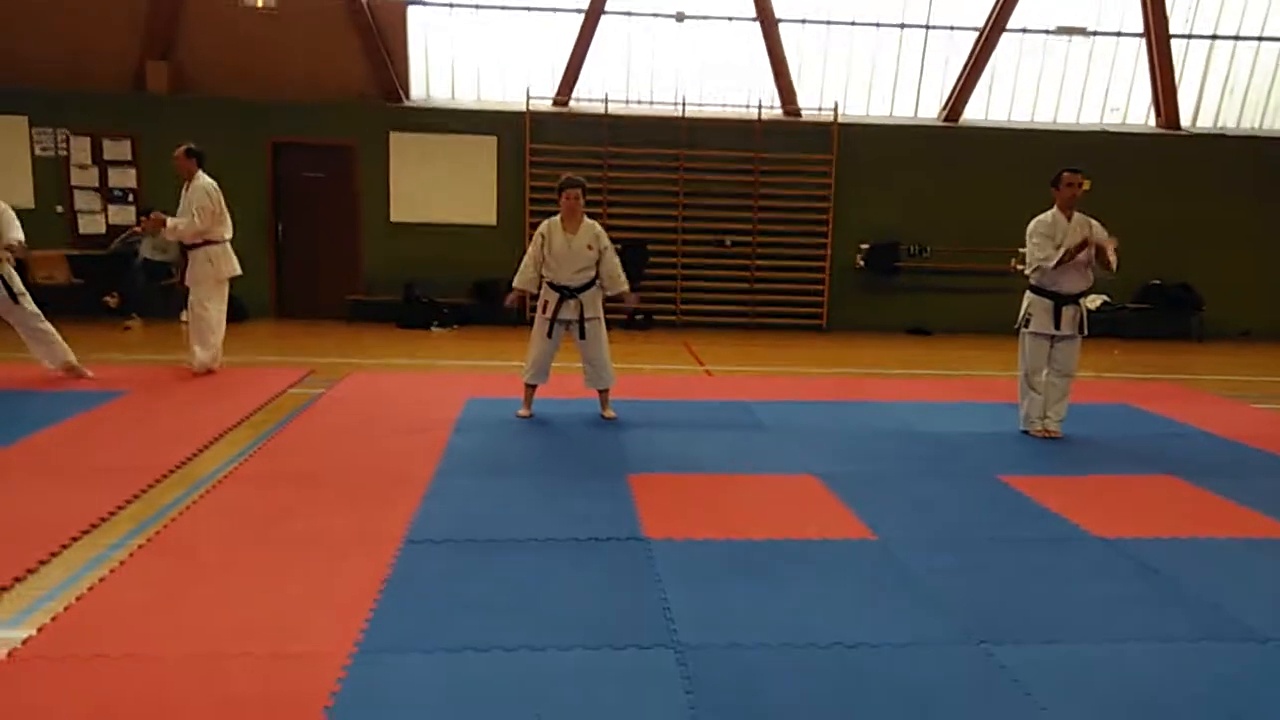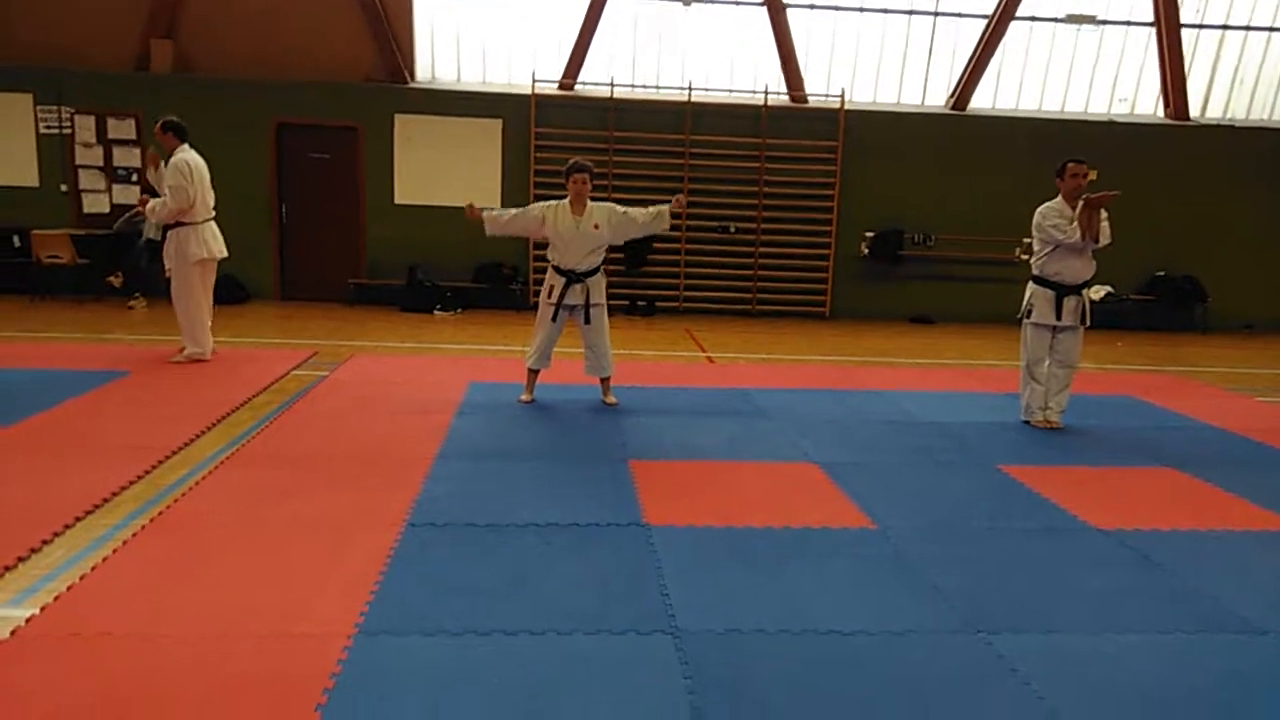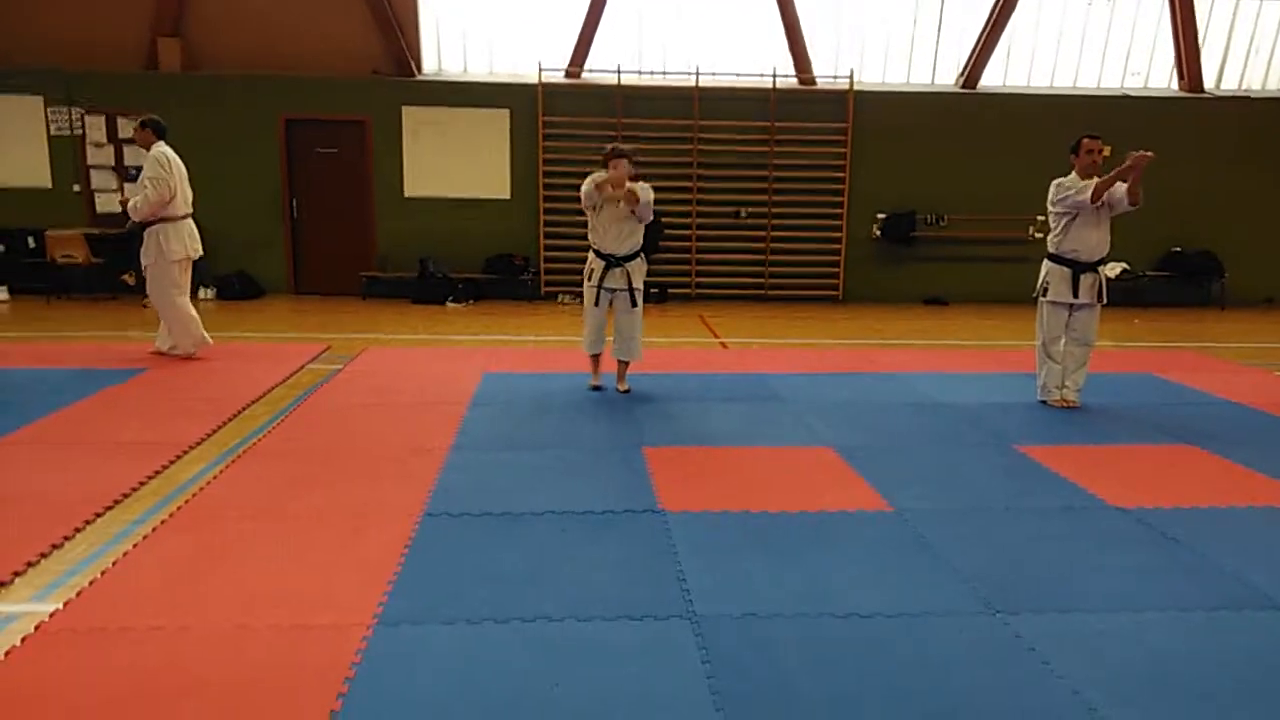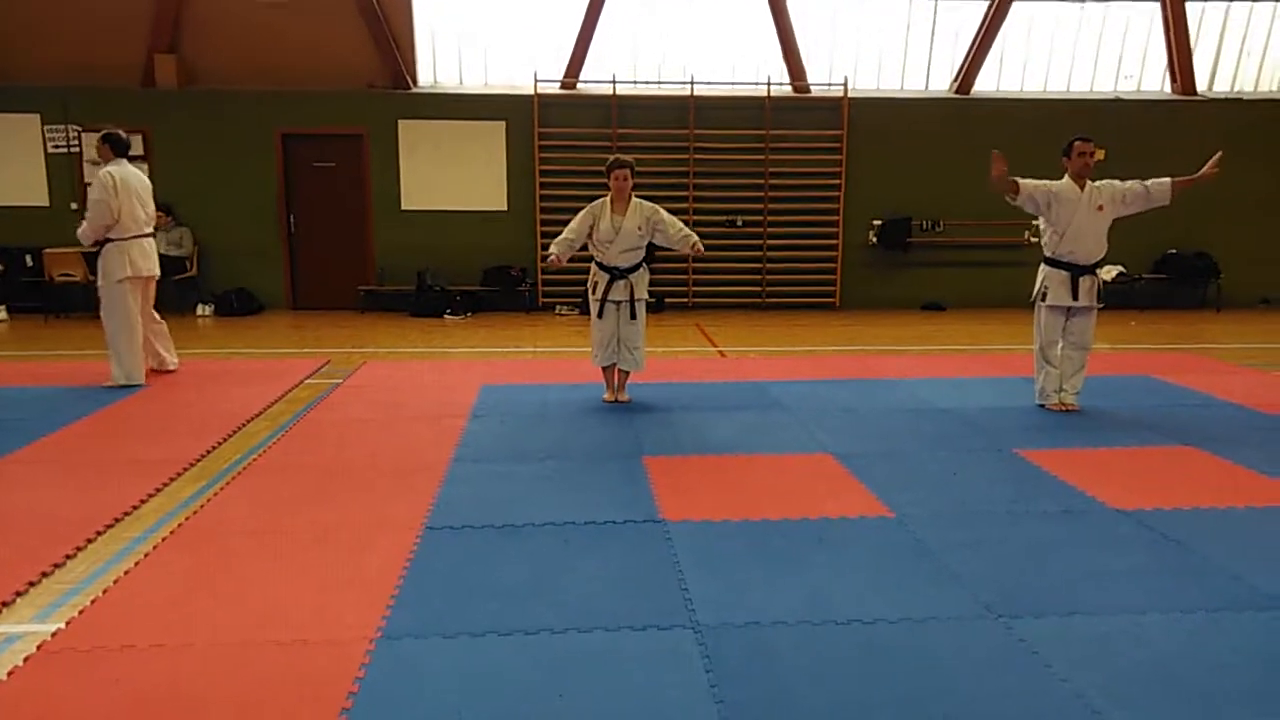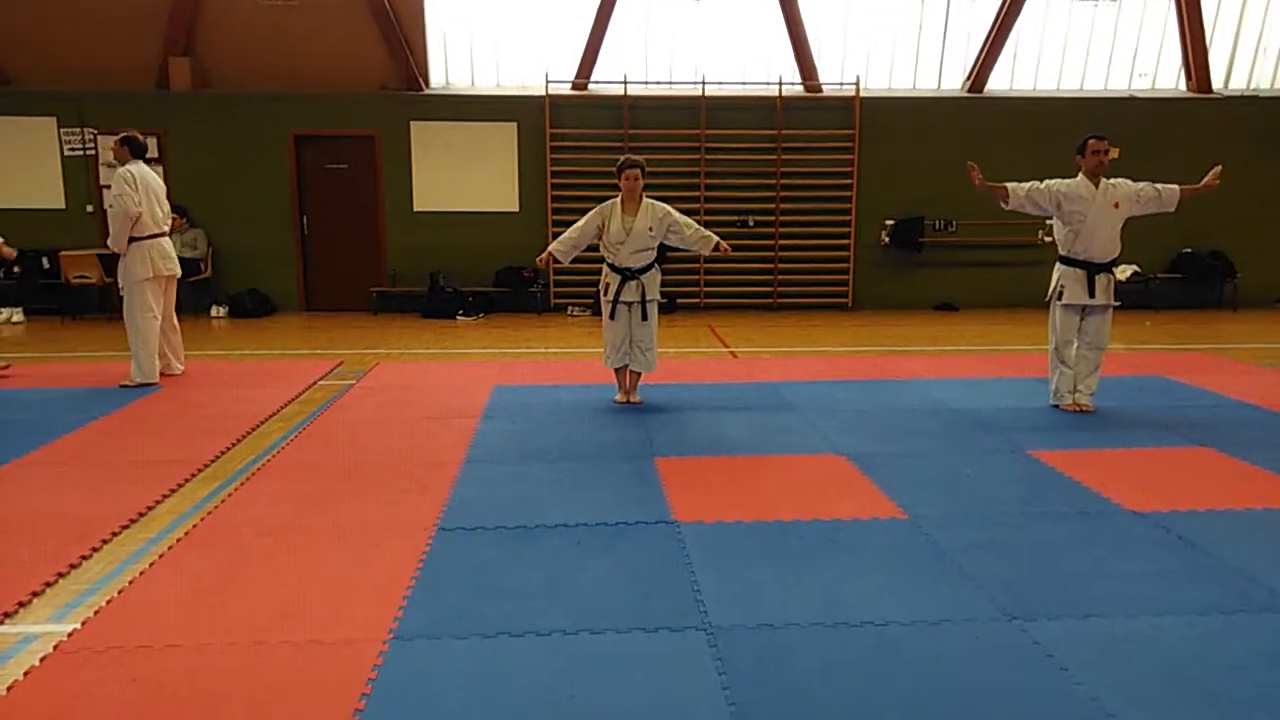
dt=0.7s
person 1, frame 1
left shoulder: (1091, 226)
right shoulder: (1041, 225)
left elbow: (1105, 263)
right elbow: (1047, 261)
left wrist: (1101, 250)
right wrist: (1082, 247)
left hip: (1072, 308)
right hip: (1041, 305)
left knee: (1063, 370)
right knee: (1034, 368)
left ankle: (1052, 420)
right ankle: (1033, 421)
person 1, frame 2
left shoulder: (1094, 213)
right shoulder: (1046, 213)
left elbow: (1095, 241)
right elbow: (1075, 239)
left wrist: (1094, 210)
right wrist: (1087, 208)
left hip: (1074, 298)
right hip: (1044, 295)
left knee: (1065, 361)
right knee: (1035, 358)
left ankle: (1053, 411)
right ankle: (1034, 411)
person 1, frame 3
left shoulder: (1110, 186)
right shoulder: (1061, 187)
left elbow: (1131, 200)
right elbow: (1090, 196)
left wrist: (1136, 173)
right wrist: (1120, 171)
left hip: (1090, 276)
right hip: (1060, 273)
left knee: (1082, 339)
right knee: (1052, 337)
left ankle: (1070, 391)
right ankle: (1051, 391)
person 1, frame 4
left shoulder: (1110, 192)
right shoulder: (1051, 192)
left elbow: (1153, 190)
right elbow: (1021, 190)
left wrist: (1198, 177)
right wrist: (1001, 179)
left hip: (1087, 279)
right hip: (1055, 277)
left knee: (1079, 343)
right knee: (1049, 341)
left ankle: (1069, 393)
right ankle: (1049, 395)
person 1, frame 5
left shoulder: (1123, 191)
right shoulder: (1061, 190)
left elbow: (1161, 194)
right elbow: (1023, 193)
left wrist: (1200, 187)
right wrist: (986, 187)
left hip: (1102, 278)
right hip: (1071, 276)
left knee: (1094, 343)
right knee: (1064, 341)
left ankle: (1083, 394)
right ankle: (1063, 395)
person 2, frame 1
left shoulder: (595, 231)
right shoulder: (546, 229)
left elbow: (610, 265)
right elbow: (531, 263)
left wrist: (624, 293)
right wrist: (519, 292)
left hip: (586, 300)
right hip: (553, 299)
left knee: (597, 354)
right knee: (539, 353)
left ankle: (605, 405)
right ankle: (527, 404)
person 2, frame 2
left shoulder: (607, 213)
right shoulder: (548, 211)
left elbow: (640, 218)
right elbow: (516, 217)
left wrist: (669, 208)
right wrist: (483, 216)
left hip: (591, 285)
right hip: (559, 283)
left knee: (598, 341)
right knee: (543, 337)
left ankle: (606, 391)
right ankle: (529, 389)
person 2, frame 3
left shoulder: (639, 192)
right shoulder: (597, 193)
left elbow: (644, 198)
right elbow: (590, 188)
left wrist: (624, 193)
right wrist: (607, 181)
left hip: (630, 269)
right hip: (599, 267)
left knee: (629, 327)
right knee: (594, 324)
left ankle: (621, 376)
right ankle: (596, 373)
person 2, frame 4
left shoulder: (648, 212)
right shoulder: (595, 211)
left elbow: (673, 230)
right elbow: (572, 235)
left wrist: (693, 243)
right wrist: (556, 254)
left hip: (633, 282)
right hip: (603, 281)
left knee: (631, 337)
right knee: (604, 336)
left ankle: (622, 387)
right ankle: (609, 387)
person 2, frame 5
left shoulder: (659, 212)
right shoulder: (605, 212)
left elbow: (688, 230)
right elbow: (578, 233)
left wrist: (716, 242)
right wrist: (551, 252)
left hip: (644, 282)
right hip: (615, 282)
left knee: (643, 338)
right knee: (616, 337)
left ankle: (633, 388)
right ankle: (621, 388)
person 3, frame 1
left shoulder: (205, 186)
right shoulder: (189, 187)
left elbow: (198, 224)
left wrist: (166, 223)
right wrist: (160, 224)
left hip: (211, 255)
right hip: (200, 255)
left knee: (205, 307)
right knee: (199, 307)
left ankle: (205, 360)
right ankle: (206, 358)
person 3, frame 2
left shoulder: (178, 162)
right shoulder: (193, 158)
left elbow: (176, 203)
left wrist: (150, 205)
left hip: (189, 236)
right hip: (202, 232)
left knee: (189, 295)
right knee: (197, 294)
left ankle: (198, 348)
right ankle: (200, 342)
person 3, frame 3
left shoulder: (156, 156)
right shoulder: (169, 155)
left elbow: (156, 196)
left wrist: (132, 206)
right wrist: (138, 205)
left hip: (167, 233)
right hip: (178, 229)
left knee: (165, 293)
right knee: (173, 292)
left ankle: (194, 341)
right ankle: (173, 343)
person 3, frame 4
left shoulder: (106, 176)
right shoulder: (140, 176)
left elbow: (100, 219)
left wrist: (84, 234)
left hip: (121, 252)
right hip: (144, 248)
left knee: (121, 316)
right knee: (145, 311)
left ankle: (129, 375)
right ankle: (164, 360)
person 3, frame 5
left shoulder: (125, 174)
right shoulder: (153, 176)
left elbow: (125, 213)
left wrist: (117, 245)
left hip: (141, 251)
right hip: (162, 247)
left knee: (142, 314)
right knee: (165, 312)
left ankle: (145, 373)
right ankle: (171, 363)
